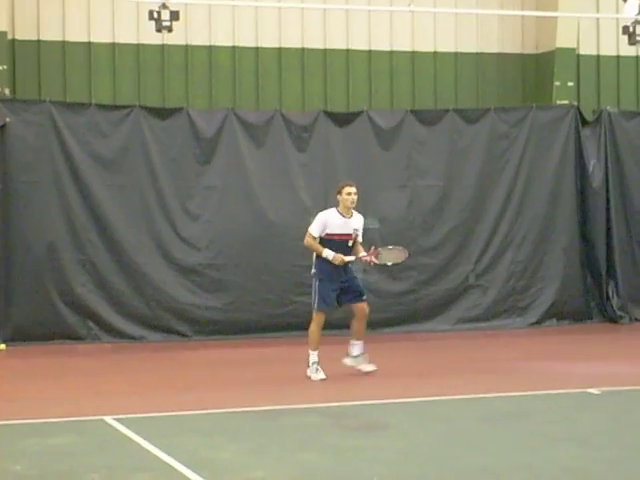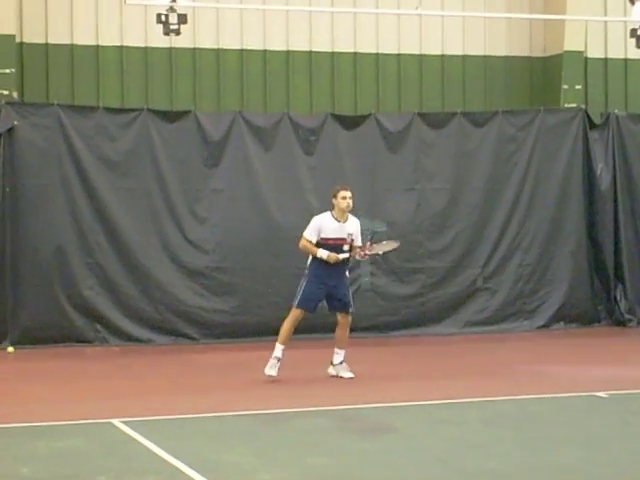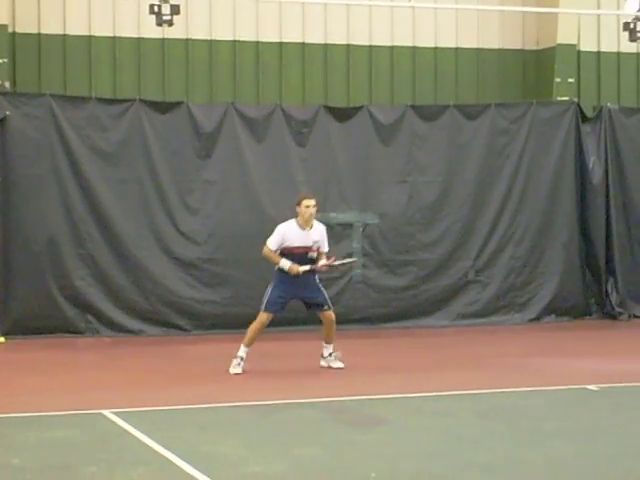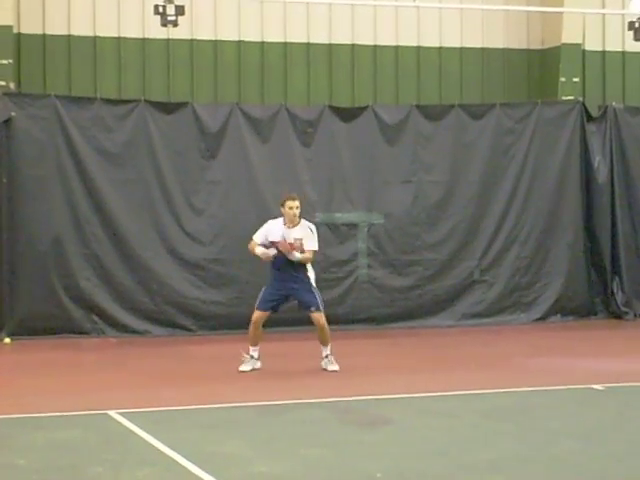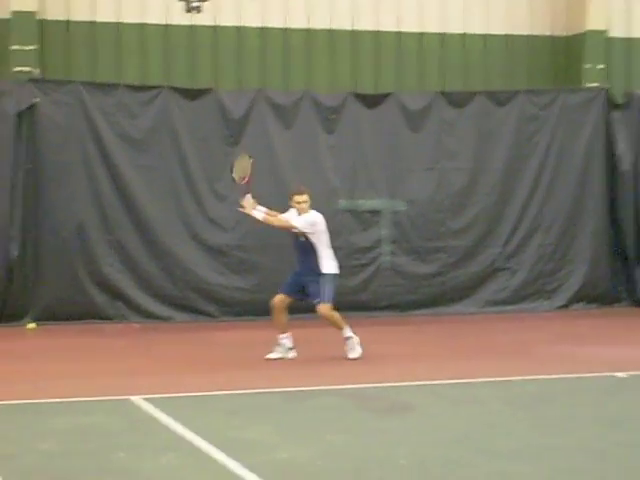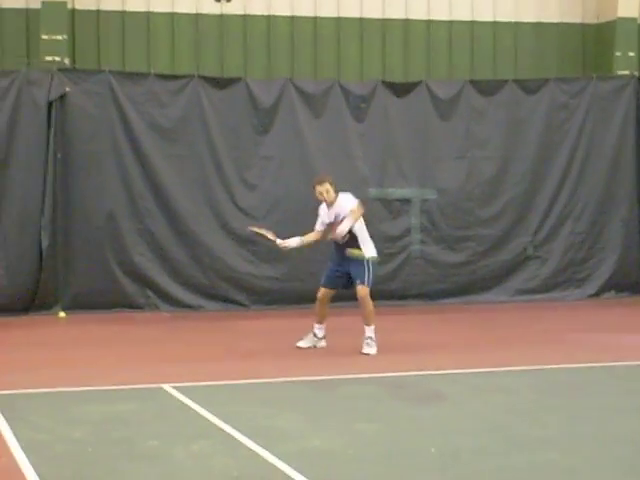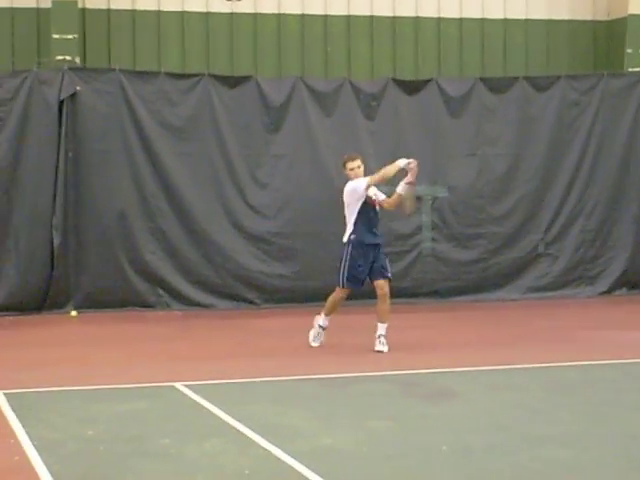
dt=0.3s
person 1, frame 1
left shoulder: (359, 219)
right shoulder: (325, 216)
right elbow: (308, 240)
left wrist: (365, 256)
right wrist: (329, 255)
left hip: (346, 273)
right hip: (324, 273)
left knee: (362, 311)
right knee: (318, 319)
left ankle: (356, 356)
right ankle: (313, 365)
person 1, frame 2
left shoulder: (355, 223)
right shoulder: (320, 220)
left elbow: (355, 250)
right elbow: (303, 244)
left wrist: (361, 253)
right wrist: (325, 254)
left hip: (339, 277)
right hip: (316, 275)
left knee: (345, 320)
right knee: (295, 315)
left ankle: (338, 364)
right ankle: (276, 358)
person 1, frame 3
left shoulder: (321, 229)
right shoulder: (284, 229)
left elbow: (322, 255)
right elbow: (267, 252)
left wrist: (323, 263)
right wrist: (286, 265)
left hip: (309, 281)
right hip: (283, 280)
left knee: (329, 318)
right knee: (262, 319)
left ankle: (327, 356)
right ankle: (239, 358)
person 1, frame 4
left shoulder: (308, 228)
right shoulder: (271, 226)
left elbow: (309, 257)
right elbow: (252, 245)
left wrist: (293, 254)
right wrist: (261, 251)
left hip: (303, 281)
right hip: (278, 281)
left knee: (320, 321)
right knee: (257, 318)
left ankle: (327, 357)
right ankle: (253, 358)
person 1, frame 5
left shoulder: (313, 218)
right shoulder: (293, 213)
left elbow: (282, 224)
right elbow: (280, 218)
left wrist: (255, 213)
right wrist: (256, 206)
left hip: (322, 272)
right hip: (304, 270)
left knee: (324, 310)
right knee: (277, 303)
left ankle: (350, 337)
right ankle: (285, 347)
person 1, frame 6
left shoulder: (346, 198)
right shoulder: (323, 209)
left elbow: (358, 211)
right elbow: (317, 235)
left wrist: (346, 226)
right wrist: (292, 242)
left hip: (362, 255)
right hip: (341, 258)
left knee: (362, 293)
right knee: (322, 296)
left ankle: (370, 338)
right ankle: (317, 336)
person 1, frame 7
left shoulder: (369, 188)
right shoulder: (352, 188)
left elbow: (390, 205)
right elbow: (381, 176)
left wrist: (405, 185)
right wrist: (400, 163)
left hip: (375, 245)
right hip: (355, 246)
left knee: (383, 291)
right knee: (342, 293)
left ankle: (380, 336)
right ankle: (321, 323)
